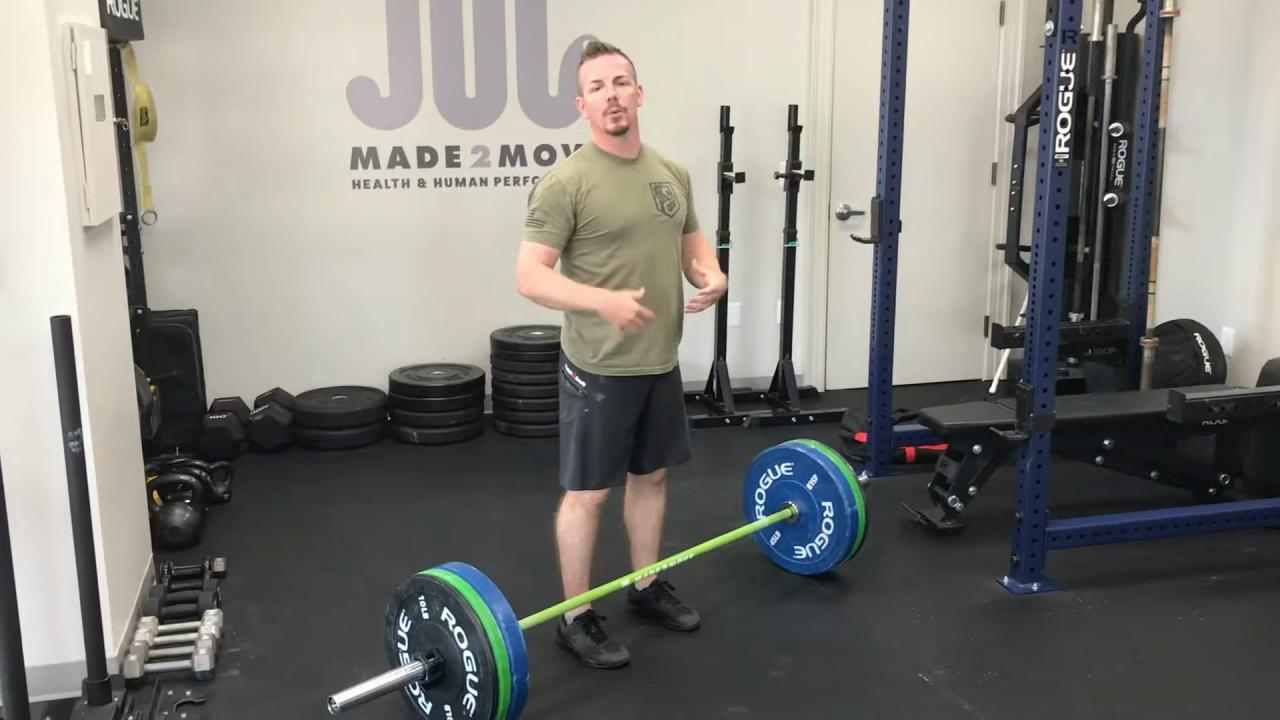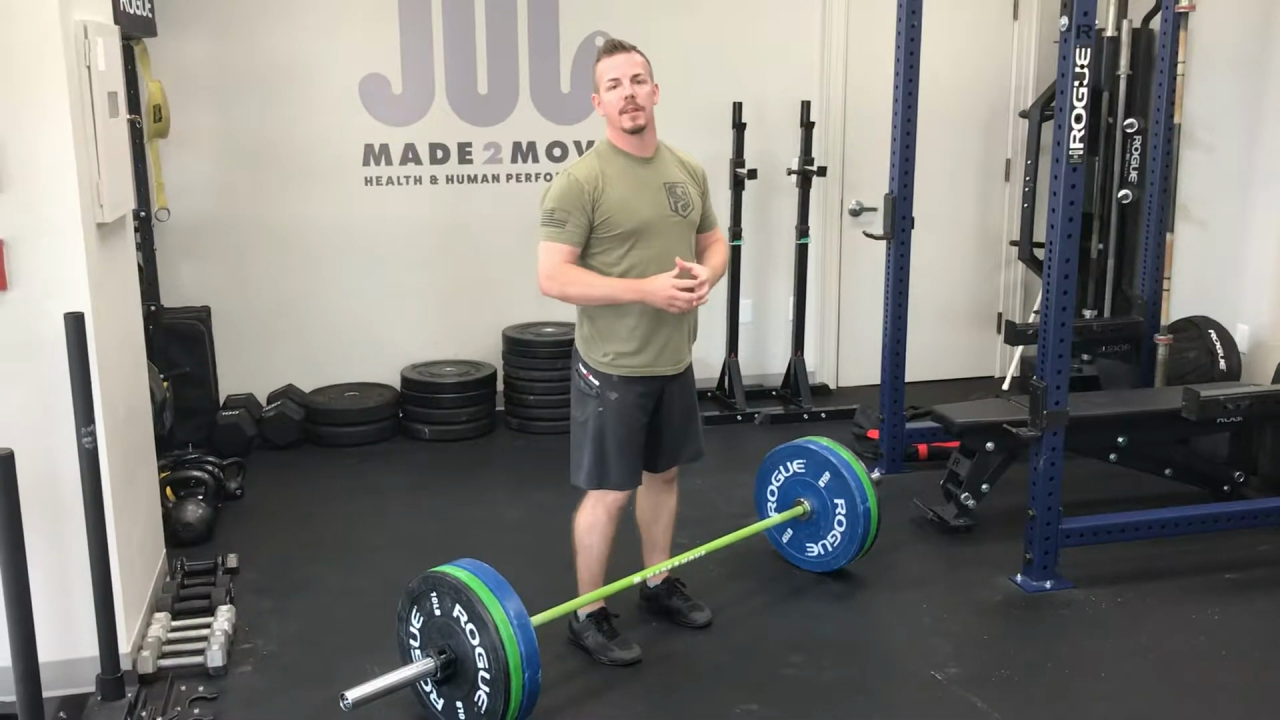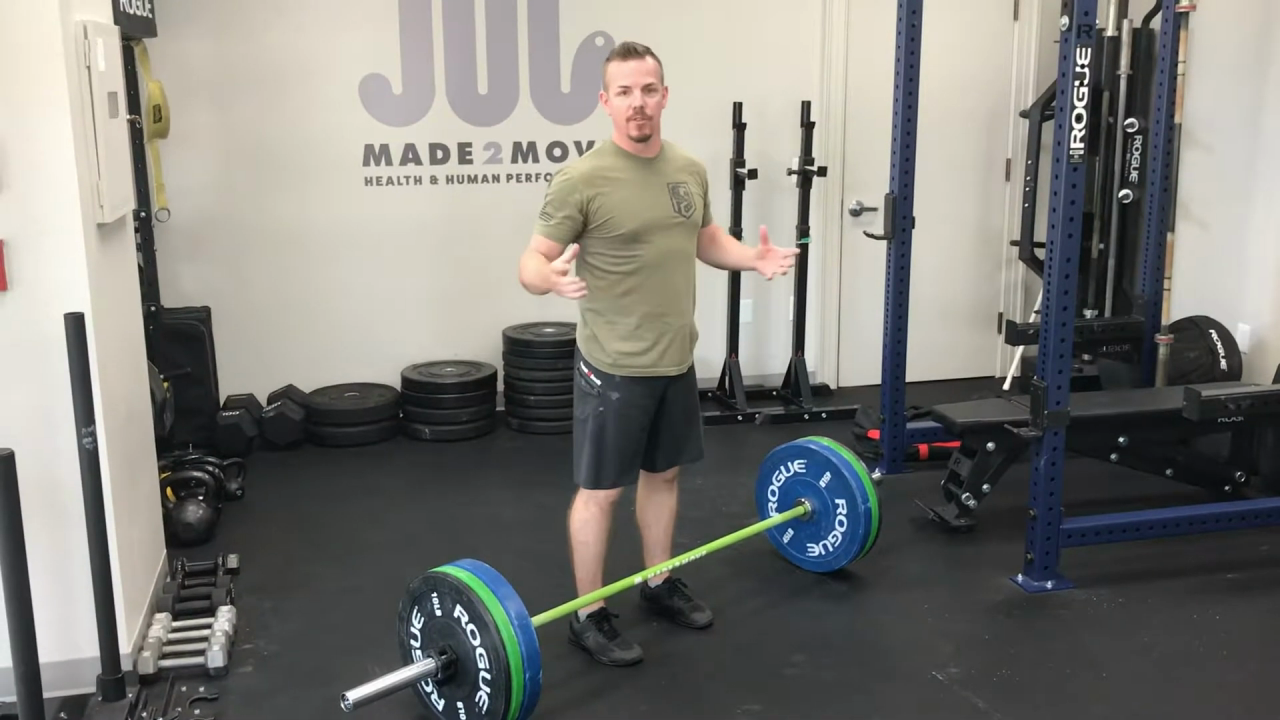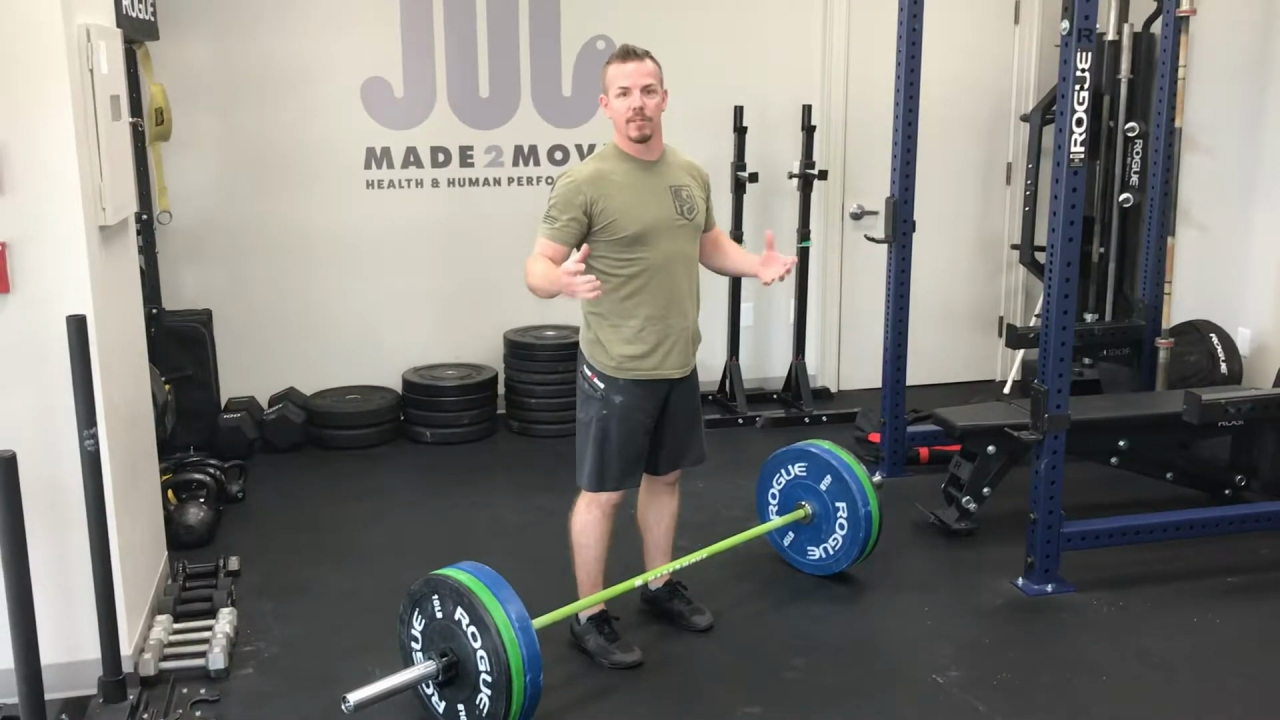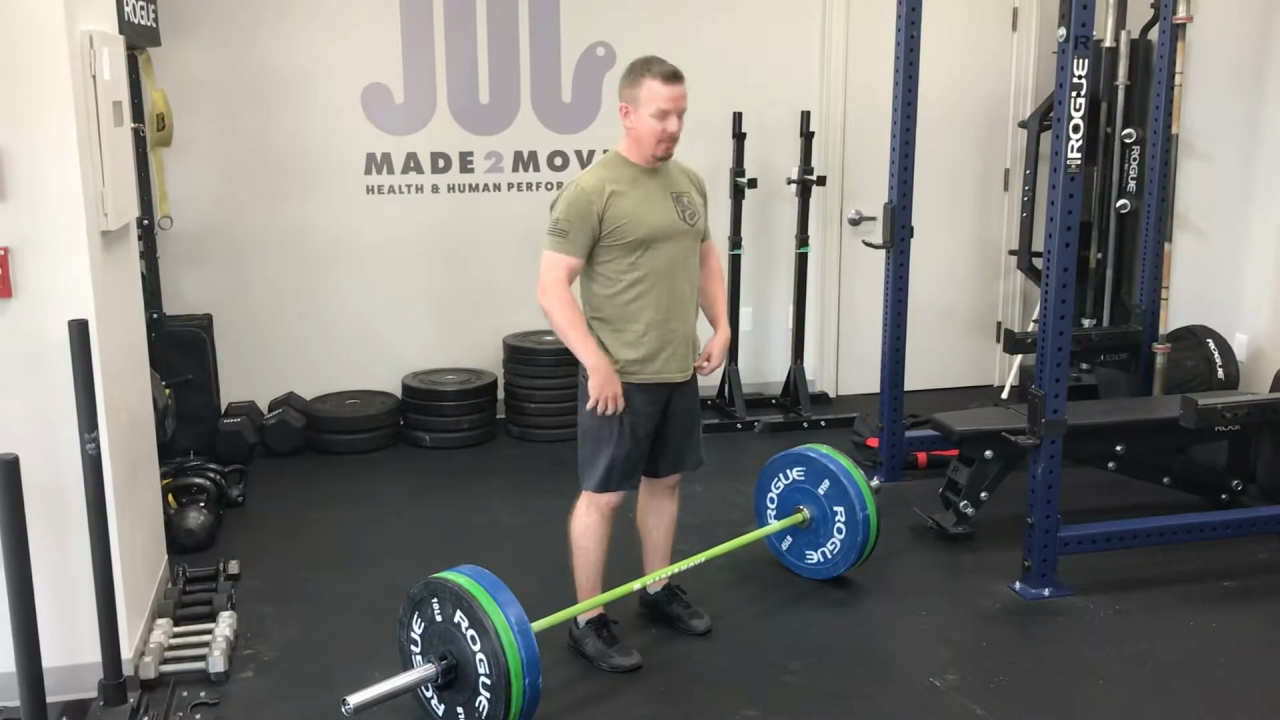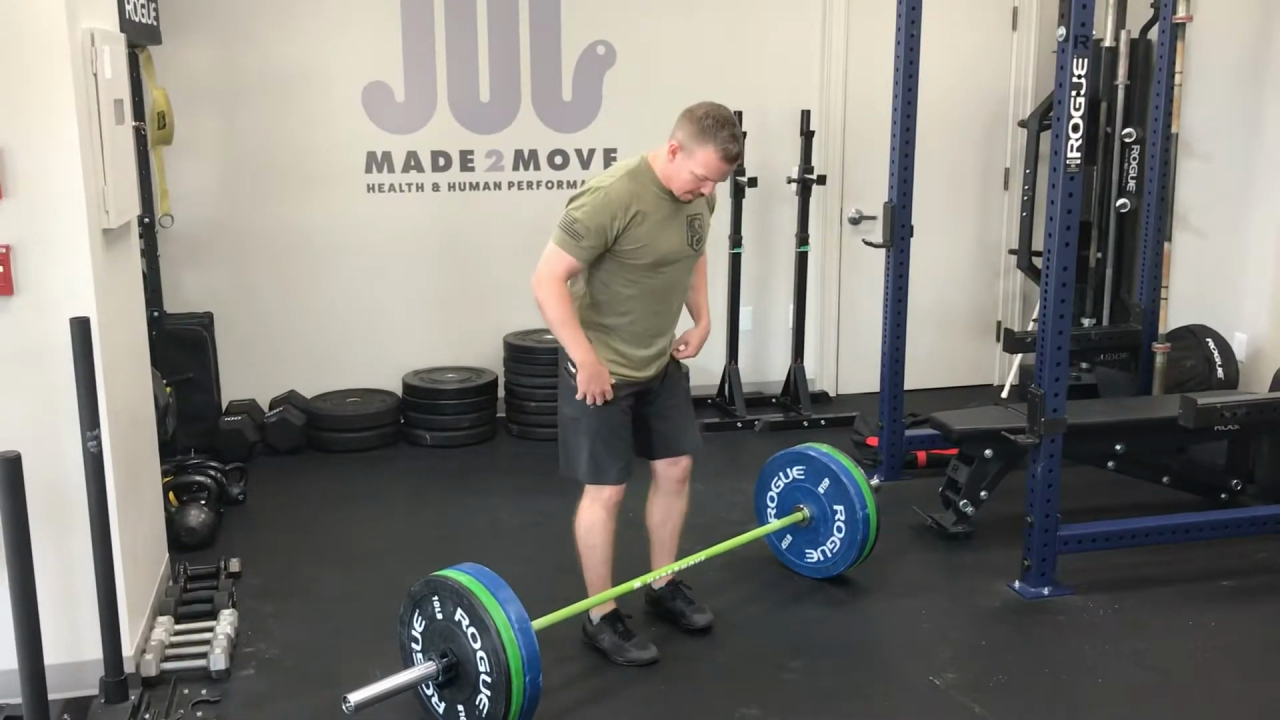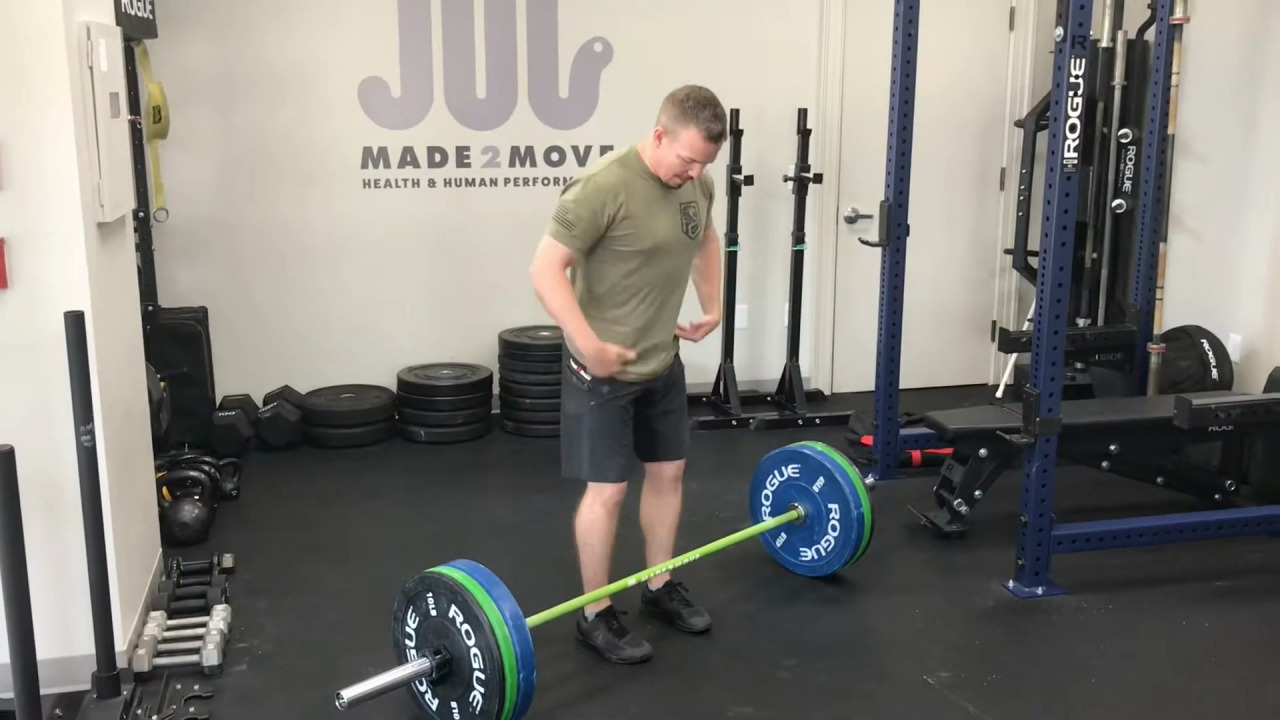
dt=0.7s
person 1, frame 1
left shoulder: (672, 173)
right shoulder: (566, 182)
left elbow: (691, 241)
right elbow: (530, 275)
left wrist: (712, 274)
right wrist: (604, 301)
left hip: (661, 361)
right hip: (599, 367)
left knee: (651, 475)
right knee: (588, 491)
left ankle: (647, 586)
right ankle: (576, 617)
person 1, frame 2
left shoulder: (687, 170)
right shoulder: (581, 180)
left elbow: (713, 242)
right elbow: (553, 277)
left wrist: (705, 273)
right wrist: (646, 288)
left hip: (674, 361)
right hip: (613, 366)
left knee: (664, 474)
right knee: (608, 492)
left ankle: (658, 582)
right ankle: (588, 614)
person 1, frame 3
left shoulder: (689, 170)
right shoulder: (581, 179)
left elbow: (706, 237)
right elbow: (532, 260)
left wrist: (752, 258)
right wrist: (552, 277)
left hip: (676, 359)
right hip: (614, 366)
left knee: (664, 473)
right knee: (601, 490)
left ankle: (659, 583)
right ankle: (588, 614)
person 1, frame 4
left shoulder: (691, 174)
right shoulder: (585, 183)
left elbow: (709, 243)
right elbow: (538, 265)
left wrist: (755, 264)
right wrist: (562, 279)
left hip: (679, 364)
right hip: (617, 369)
left knee: (665, 477)
right knee: (603, 493)
left ankle: (659, 585)
right ankle: (589, 617)
person 1, frame 5
left shoulder: (689, 182)
right shoulder: (592, 191)
left elbow: (706, 257)
right elbow: (553, 287)
left wrist: (721, 328)
right wrist: (597, 365)
left hip: (680, 369)
right hip: (622, 377)
left knee: (665, 480)
right knee: (603, 495)
left ankle: (657, 589)
right ankle: (588, 621)
person 1, frame 6
left shoulder: (698, 195)
right shoulder: (610, 198)
right elbow: (548, 280)
left wrist: (702, 321)
right wrist: (587, 360)
left hip: (660, 362)
right hip: (603, 371)
left knee: (676, 470)
right knee: (606, 491)
left ankle: (663, 584)
right ankle: (601, 617)
person 1, frame 7
left shoulder: (697, 183)
right shoulder: (604, 186)
right elbow: (547, 269)
left wrist: (712, 306)
right wrist: (590, 344)
left hip: (663, 362)
right hip: (606, 370)
left knee: (667, 473)
right knee: (607, 489)
left ankle: (660, 587)
right ankle: (595, 615)
